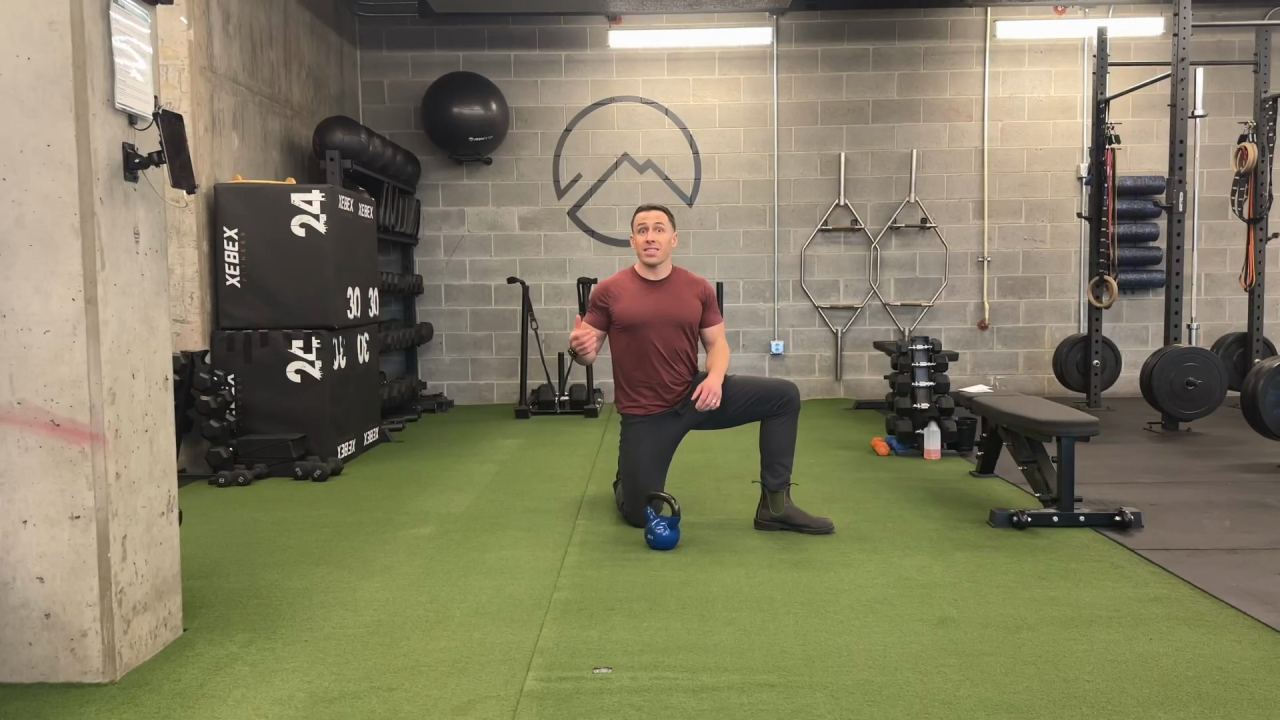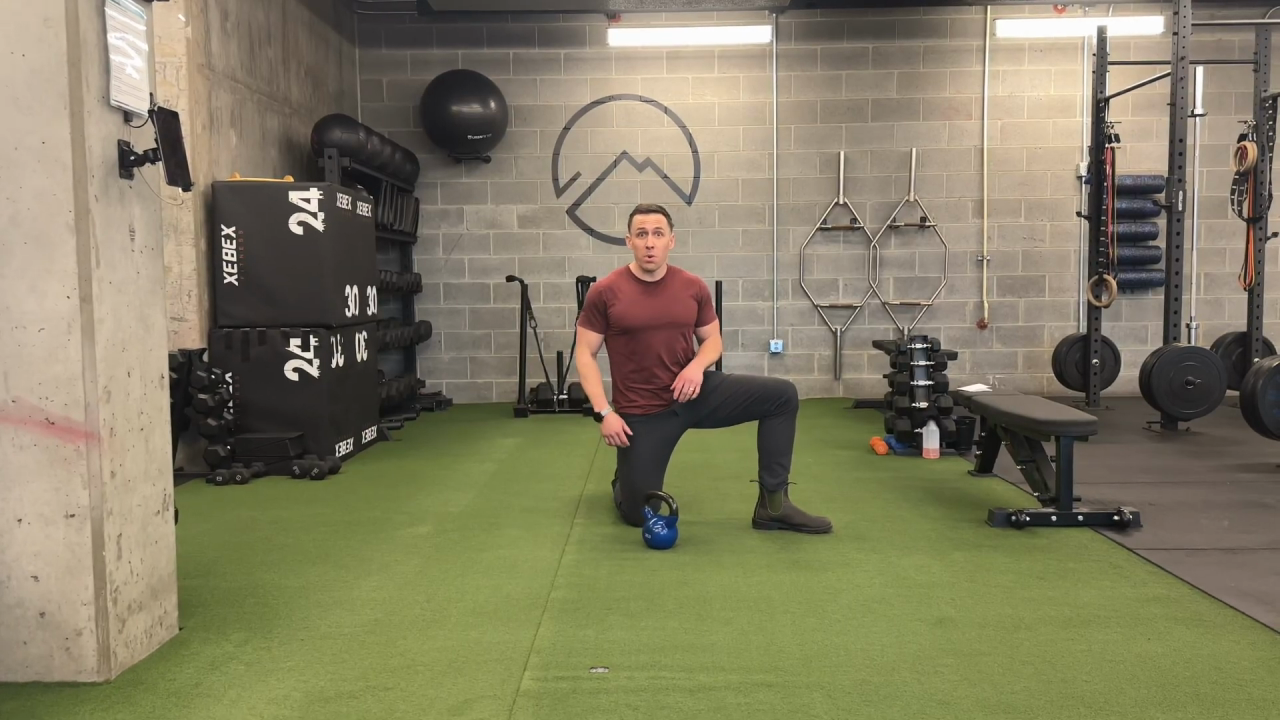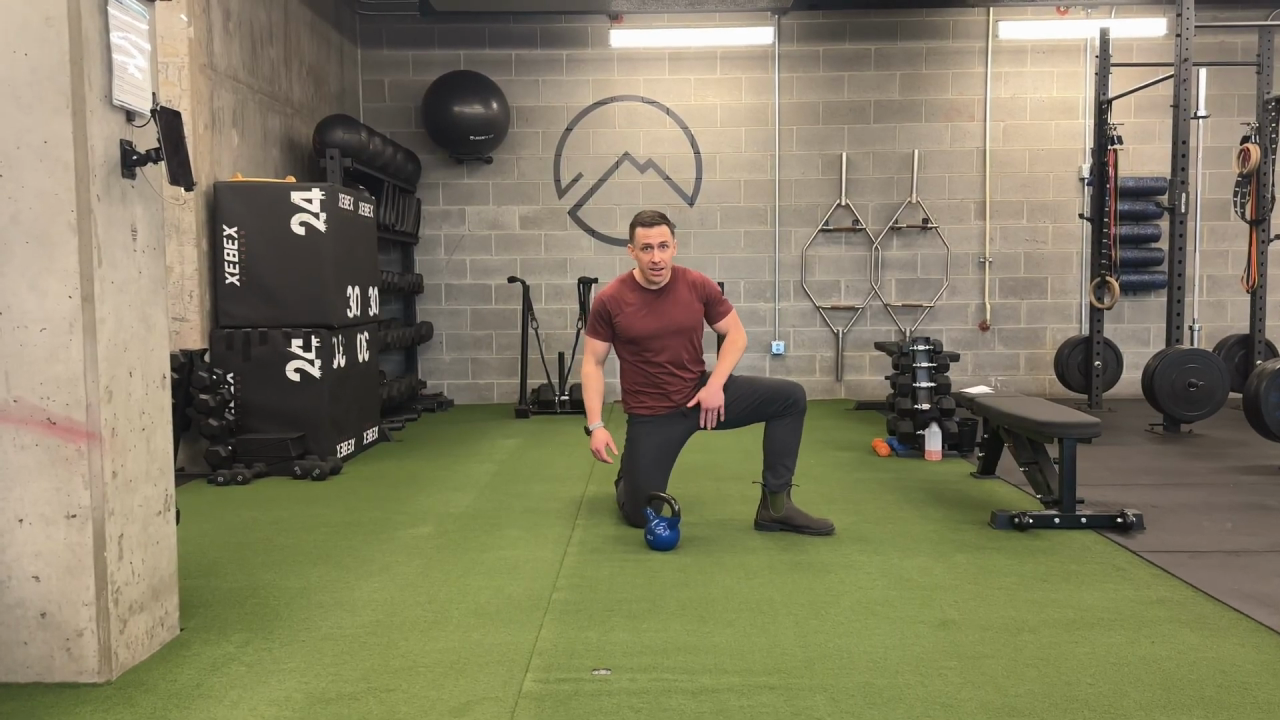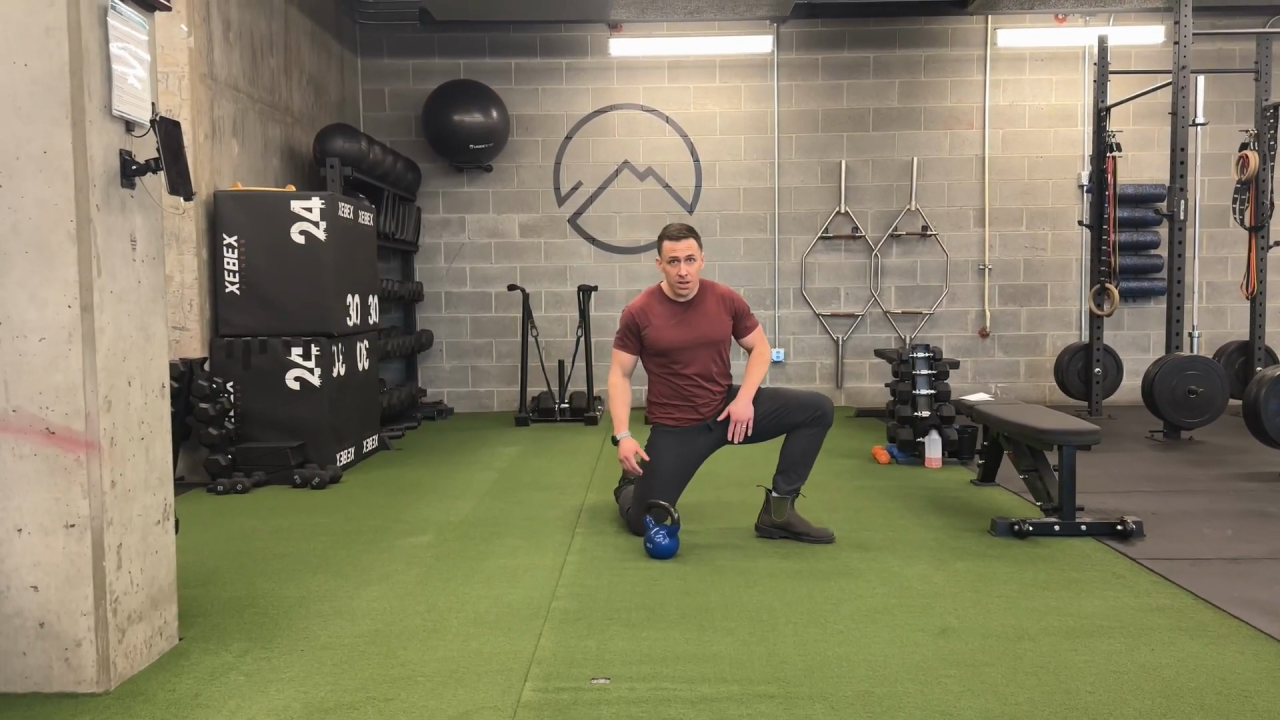
dt=0.7s
person 1, frame 1
left shoulder: (698, 288)
right shoulder: (609, 291)
left elbow: (717, 343)
right elbow: (589, 349)
left wrist: (715, 376)
right wrist: (580, 350)
left hip: (695, 395)
right hip: (645, 413)
left knee: (784, 396)
right knee: (640, 515)
left ankle: (775, 505)
right ankle: (627, 479)
person 1, frame 2
left shoulder: (693, 287)
right shoulder: (605, 292)
left elbow: (712, 339)
right elbow: (586, 354)
left wrist: (697, 365)
right wrist: (604, 412)
left hip: (692, 393)
right hip: (642, 411)
left knee: (782, 395)
right knee: (639, 513)
left ankle: (772, 503)
right ankle: (624, 477)
person 1, frame 3
left shoulder: (698, 286)
right shoulder: (610, 300)
left elbow: (735, 335)
right elbow: (593, 363)
left wrist: (714, 385)
right wrist: (595, 425)
left hip: (701, 394)
right hip: (651, 414)
left knee: (790, 397)
right knee: (640, 515)
left ankle: (775, 504)
right ankle: (628, 472)
person 1, frame 4
left shoulder: (726, 299)
right shoulder: (638, 312)
left elbow: (760, 349)
right elbow: (620, 375)
left wrist: (745, 398)
right wrist: (622, 436)
left hip: (727, 408)
right hip: (675, 426)
left knee: (818, 409)
right knee: (644, 522)
left ankle: (778, 509)
right ankle: (629, 487)
